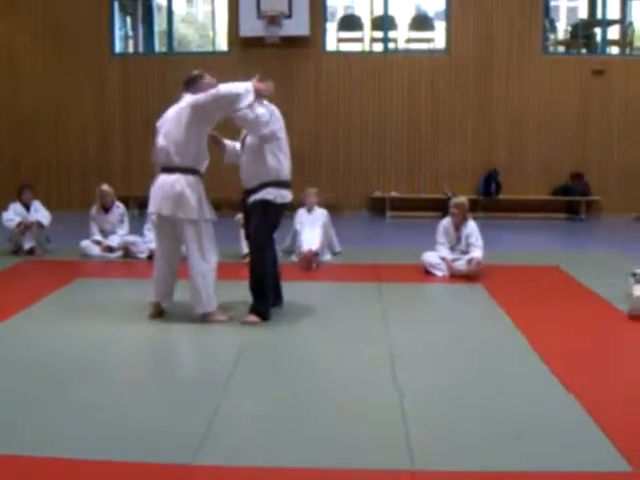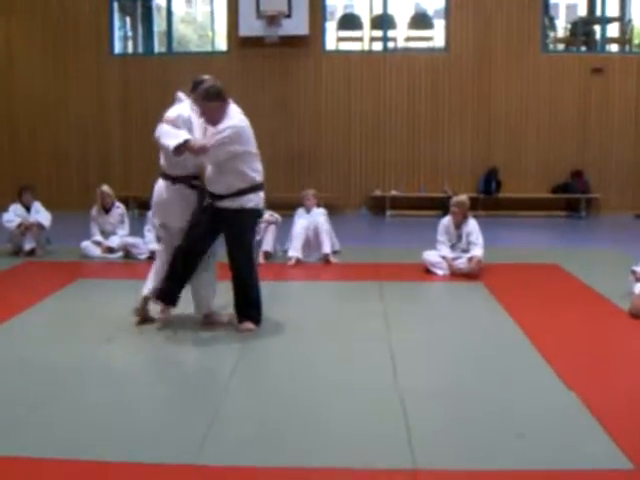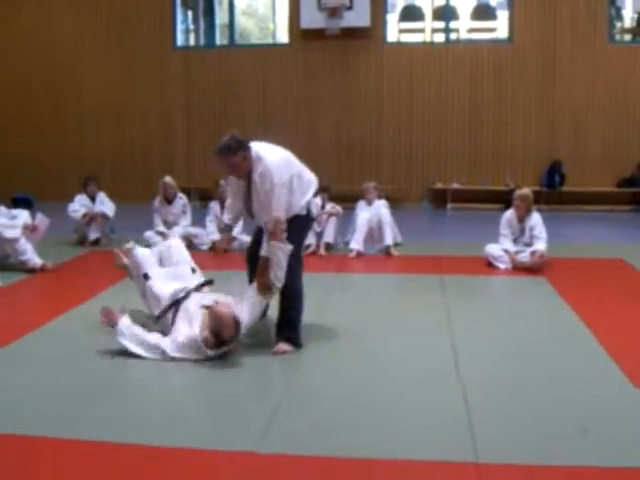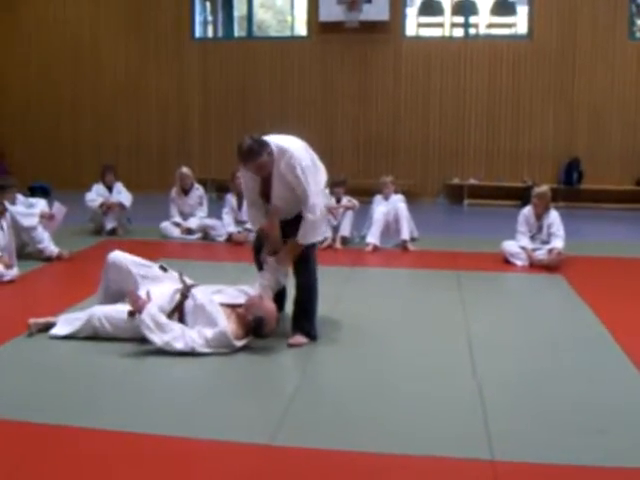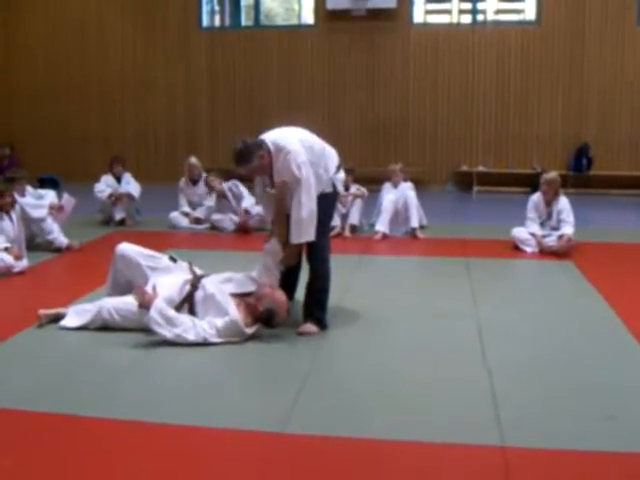
dt=1s
person 1, frame 1
left shoulder: (170, 113)
right shoulder: (196, 105)
left elbow: (159, 154)
right elbow: (221, 94)
right wrist: (253, 87)
left hip: (164, 185)
right hip: (185, 187)
left knee: (166, 250)
right knee: (202, 252)
left ankle: (157, 303)
right ankle: (207, 308)
person 1, frame 2
left shoulder: (190, 112)
right shoulder: (183, 112)
right elbow: (163, 131)
right wrist: (188, 146)
left hip: (169, 189)
right hip: (181, 191)
left knee: (168, 252)
right knee: (202, 253)
left ankle: (144, 304)
right ankle: (207, 312)
person 1, frame 3
left shoulder: (193, 340)
right shoulder: (245, 316)
left elbow: (157, 346)
right elbow: (270, 284)
left wrist: (121, 323)
right wrist: (275, 240)
left hip: (175, 309)
right hip: (198, 293)
left knee: (142, 256)
right knee: (173, 244)
left ankle: (132, 259)
person 1, frame 4
left shoulder: (224, 334)
right shoulder: (253, 299)
left elbow: (178, 338)
right elbow: (269, 280)
left wrist: (145, 311)
left hip: (163, 312)
right hip: (180, 287)
left knee: (95, 317)
right knee: (115, 260)
left ankle: (54, 322)
right ankle: (110, 309)
person 1, frame 5
left shoulder: (234, 326)
right shoulder: (261, 285)
left elbow: (191, 336)
right elbow: (270, 255)
left wrist: (151, 306)
left hip: (177, 317)
left knee: (104, 314)
right knee: (123, 251)
left ankle: (67, 314)
right ankle: (120, 311)
person 2, frame 1
left shoulder: (268, 112)
right shoulder: (253, 117)
left elbow: (247, 116)
right elbow: (243, 151)
right wrist: (221, 142)
left hip: (271, 193)
right hip: (256, 192)
left knee: (259, 247)
right knee: (262, 245)
left ankle: (260, 308)
right ankle: (273, 296)
person 2, frame 2
left shoulder: (235, 126)
right shoulder: (221, 116)
left elbow: (202, 150)
left wrist: (180, 138)
left hip: (243, 202)
right hip: (218, 197)
left knee: (241, 259)
right knee: (191, 244)
left ankle: (250, 315)
right ankle: (167, 296)
person 2, frame 3
left shoulder: (270, 166)
right shoulder: (239, 164)
left elbow: (276, 220)
right elbow: (235, 197)
left wrist: (265, 263)
right wrist: (227, 228)
left hip: (297, 208)
right hip: (269, 210)
left knee: (287, 267)
right knee: (253, 258)
left ankle: (289, 336)
person 2, frame 4
left shoulder: (294, 157)
right shoulder: (251, 163)
left elbow: (314, 207)
right elbow: (253, 202)
left wrist: (298, 246)
right wrist: (267, 236)
left hip: (308, 201)
right hip: (276, 206)
left knee: (303, 262)
right knee: (262, 252)
left ankle: (304, 329)
person 2, frame 5
left shoulder: (292, 155)
right shoulder: (258, 153)
left elbow: (305, 205)
right elbow: (265, 195)
left wrist: (294, 246)
right wrist: (277, 229)
left hip: (322, 182)
right hip: (295, 188)
left knee: (316, 249)
right knee: (283, 244)
left ankle: (315, 317)
